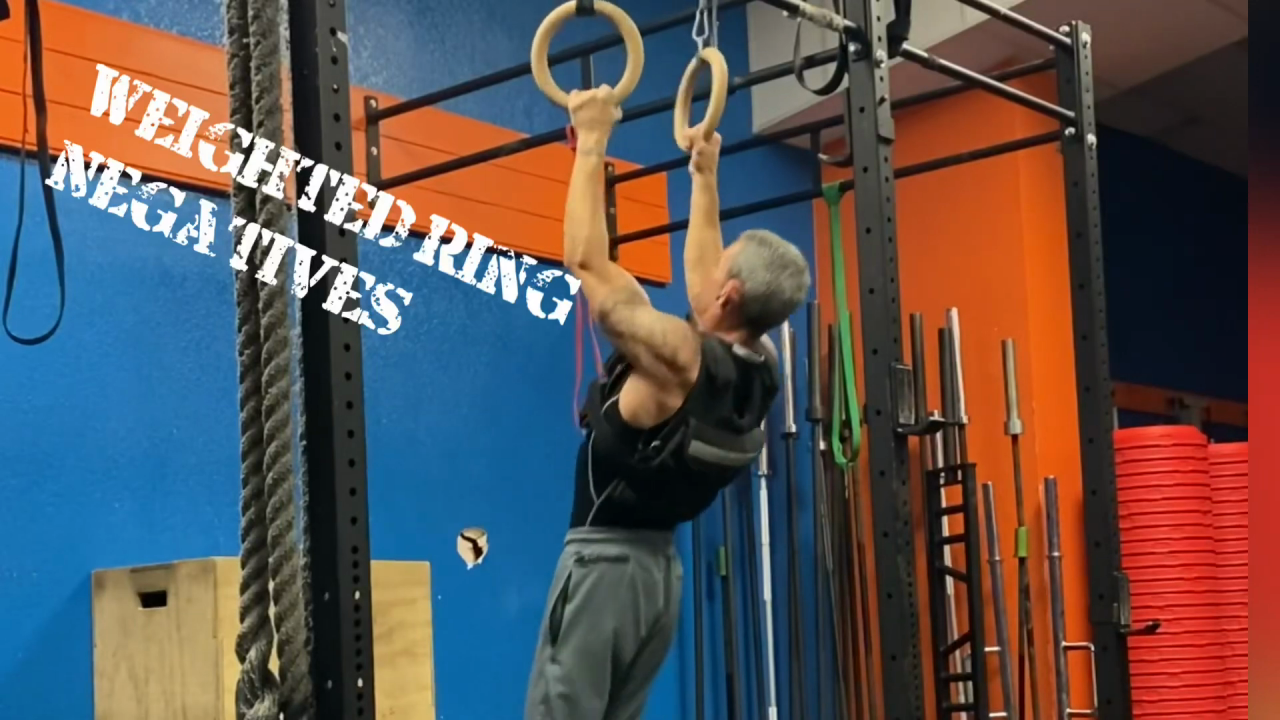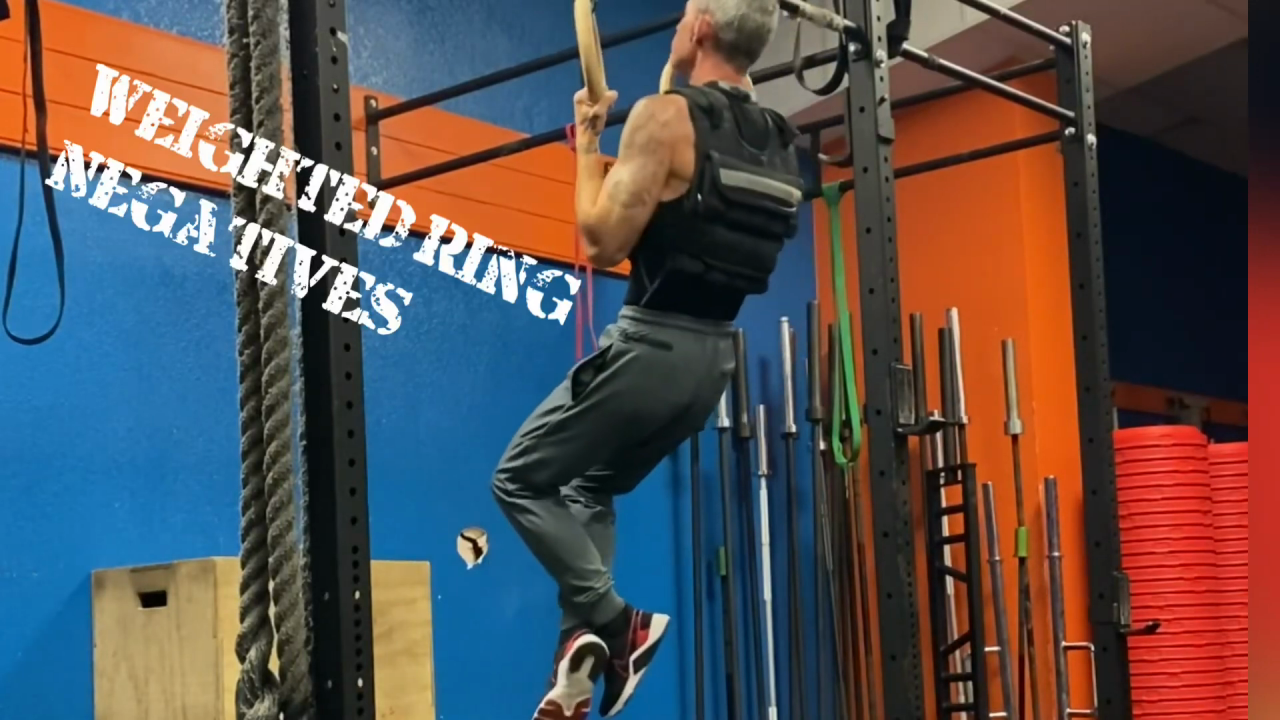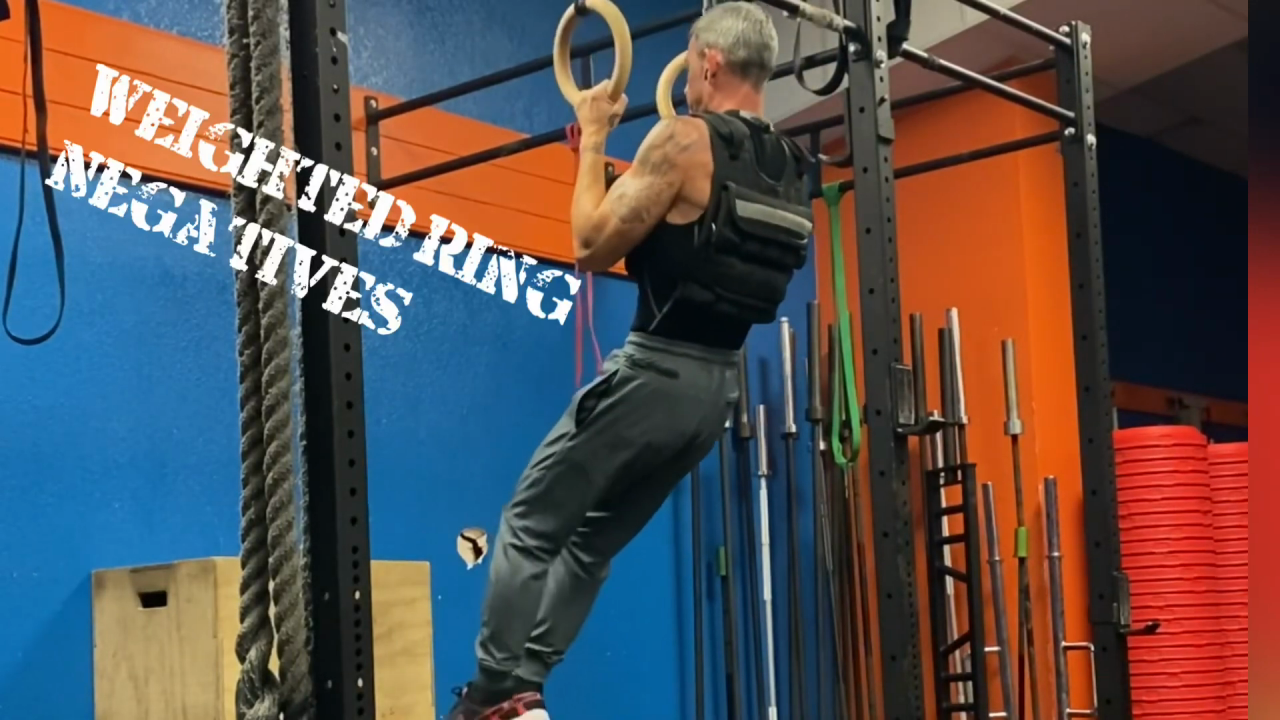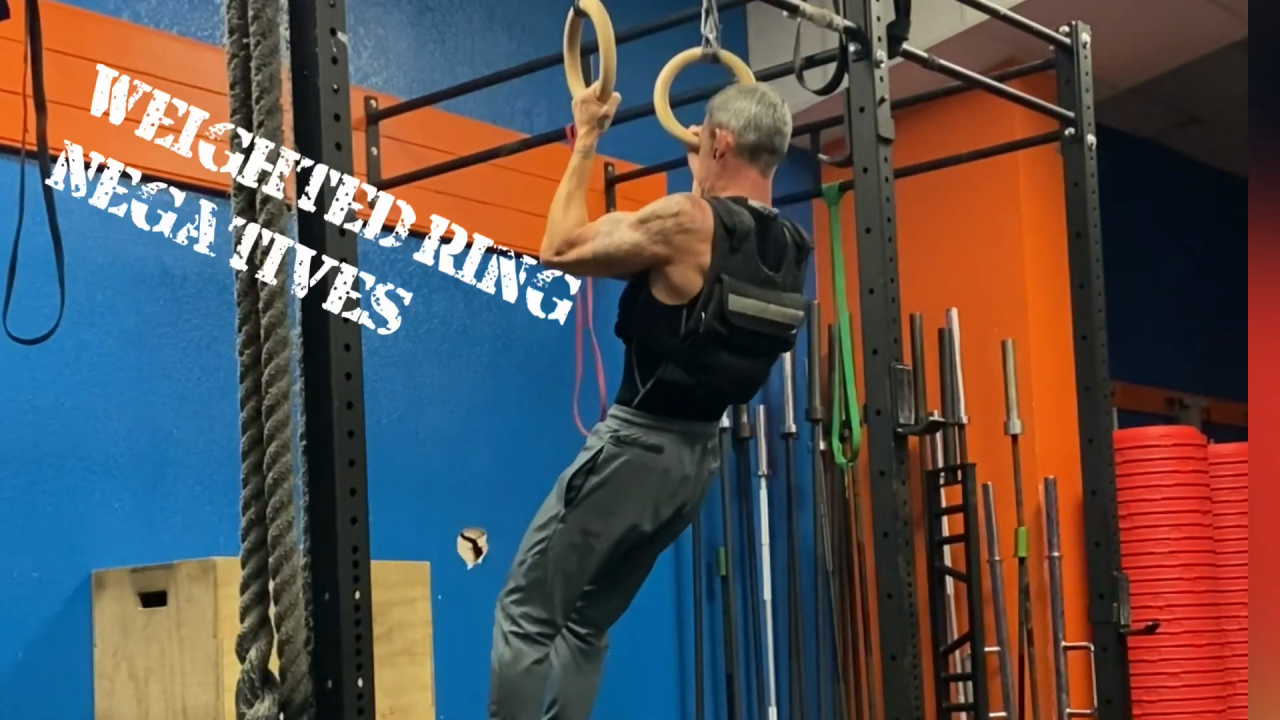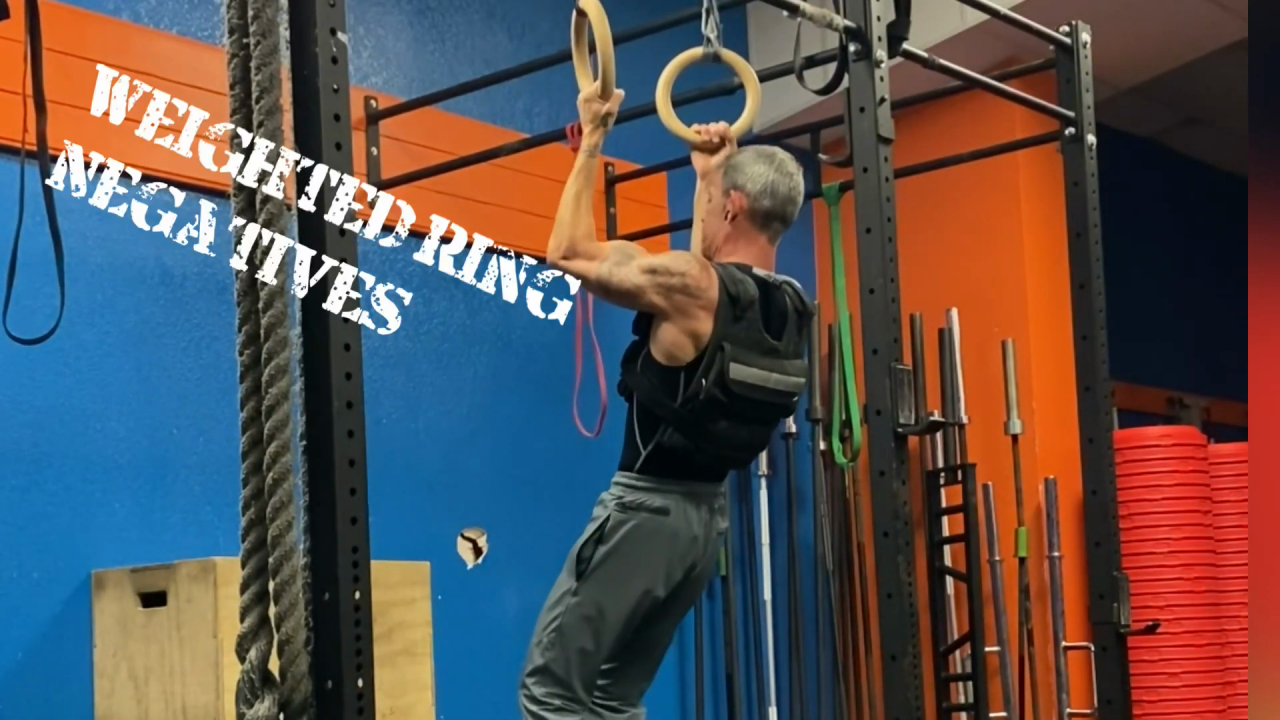
dt=1s
person 1, frame 1
left shoulder: (678, 360)
right shoulder: (761, 370)
left elbow: (585, 261)
right elbow: (701, 281)
left wrist: (591, 140)
right wrist: (704, 178)
left hip: (605, 565)
right hip: (660, 570)
person 1, frame 2
left shoulder: (665, 115)
right shoulder: (776, 140)
left elbow: (603, 243)
left wrist: (586, 142)
left hip: (651, 345)
right hip: (712, 353)
left knee: (522, 480)
right knee: (589, 487)
left ankle: (614, 625)
right ankle: (585, 638)
person 1, frame 3
left shoulder: (684, 139)
right shoulder: (787, 169)
left elbow: (591, 246)
left wrist: (592, 138)
left hip: (654, 373)
right hip: (715, 384)
left knee: (530, 527)
right knee: (591, 539)
person 1, frame 4
left shoulder: (688, 220)
right shoulder: (788, 248)
left elbow: (559, 249)
left wrist: (585, 141)
right wrist: (700, 172)
left hip: (635, 446)
right hip: (696, 453)
left knee: (527, 614)
right knee: (585, 622)
person 1, frame 5
left shoulder: (690, 287)
right shoulder: (791, 308)
left elbow: (568, 253)
left wrist: (591, 141)
right wrist: (708, 170)
left hip: (644, 512)
right hip: (706, 515)
